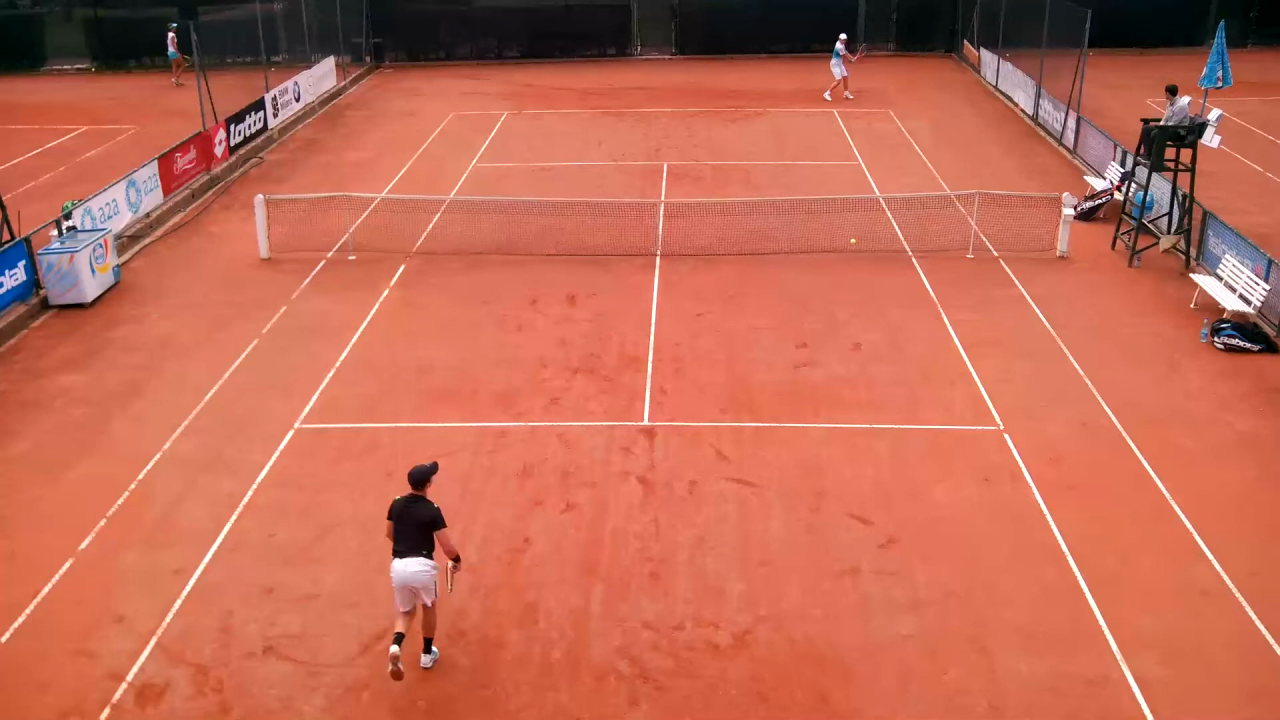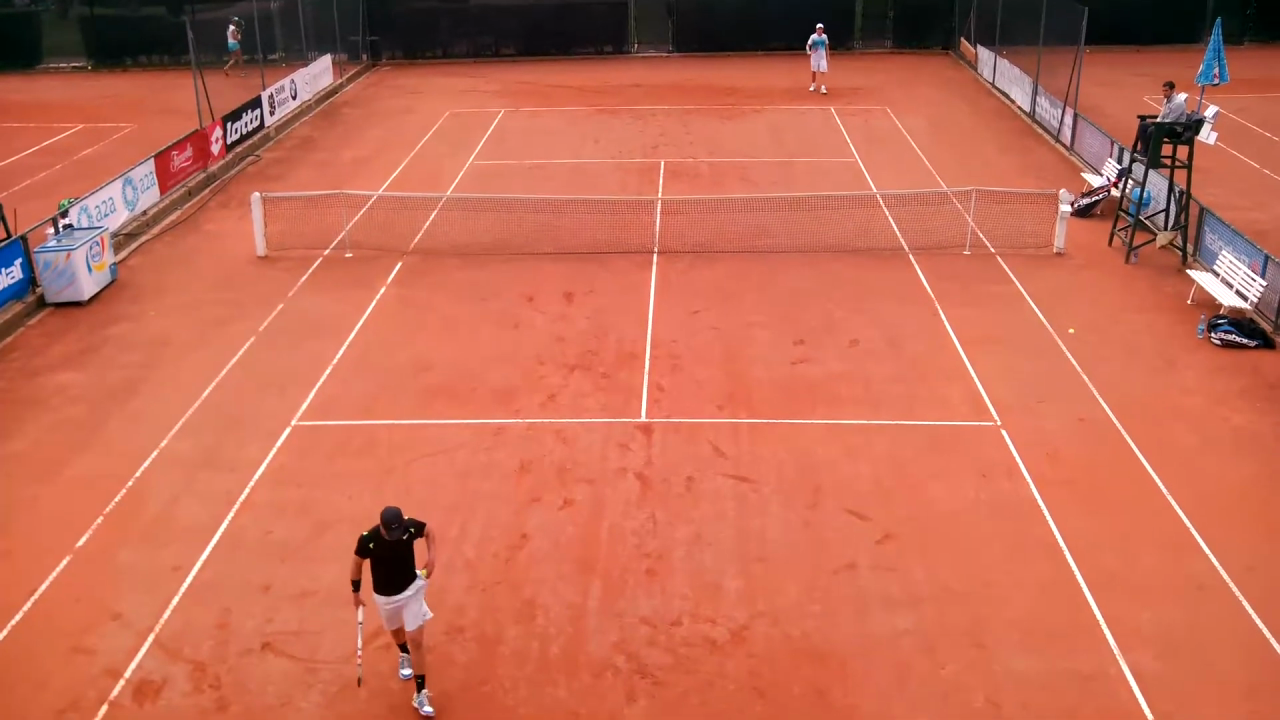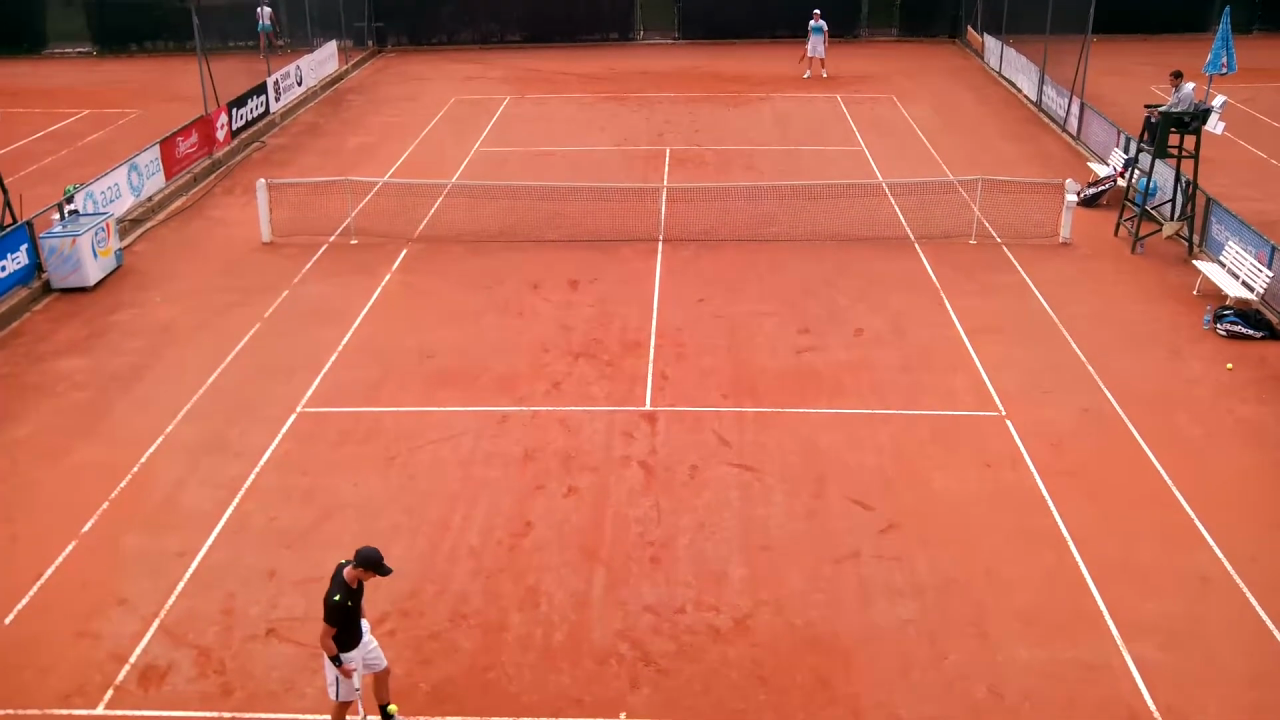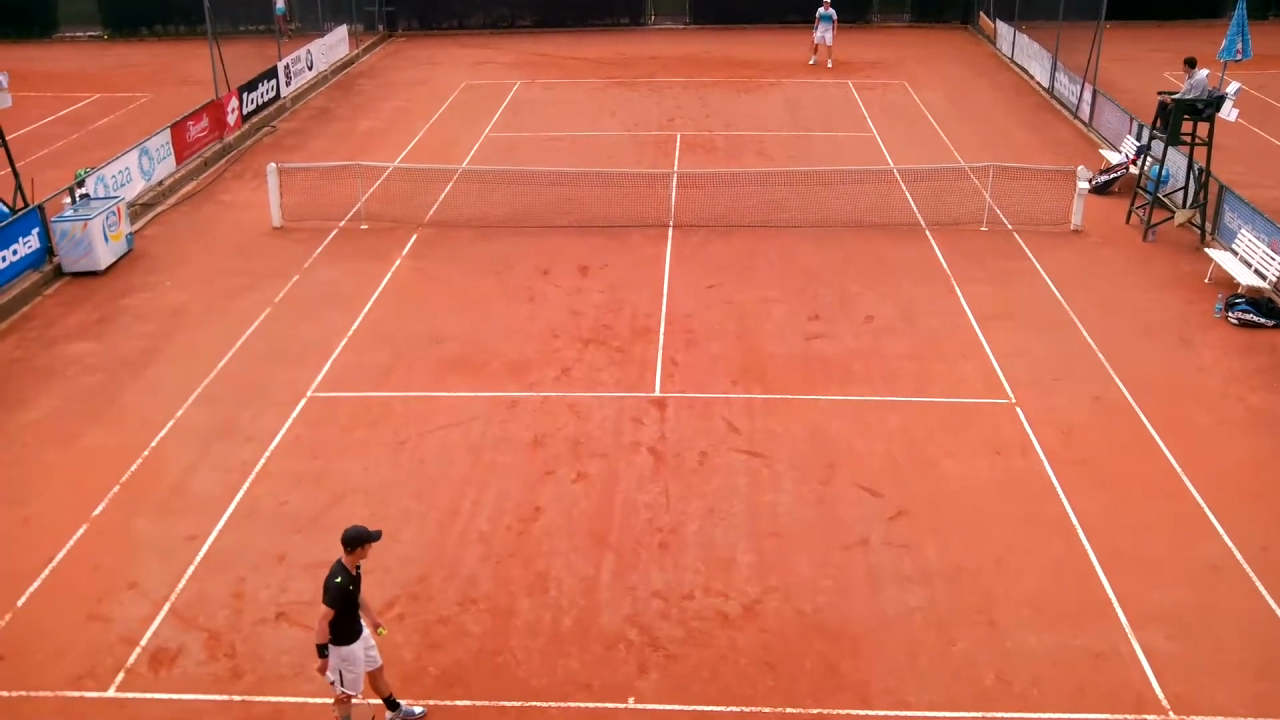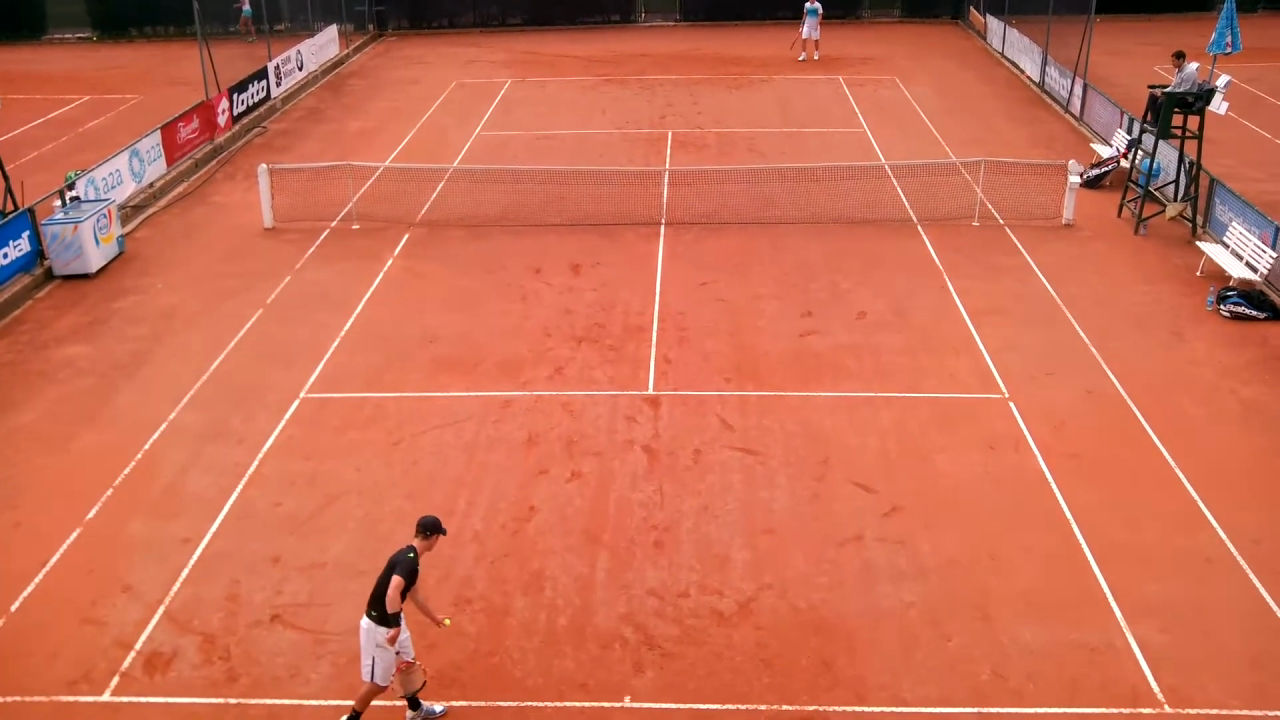
dt=1s
person 1, frame 1
left shoulder: (396, 504)
right shoulder: (432, 510)
right elbow: (447, 548)
right wrist: (457, 560)
left hip: (398, 566)
right hip: (421, 566)
left knee: (405, 612)
right knee: (429, 607)
left ankle: (396, 646)
right ankle: (427, 653)
person 1, frame 2
left shoulder: (411, 526)
right shoulder: (368, 539)
left elbow: (428, 531)
right elbow: (357, 564)
left wrist: (431, 557)
right wrist: (356, 592)
left hip: (411, 588)
right hip: (385, 595)
left knee: (416, 639)
right knee: (396, 629)
left ankle: (420, 694)
right ankle: (404, 655)
person 1, frame 3
left shoulder: (348, 566)
right shoulder: (337, 600)
right elbow: (325, 638)
right wrist: (340, 666)
left hip: (360, 634)
right hip: (344, 651)
left knee: (383, 671)
right knee: (345, 699)
person 1, frame 4
left shoulder: (354, 566)
right shoulder: (338, 583)
right elbow: (322, 622)
left wrist: (373, 618)
right wrist: (323, 657)
left hip: (359, 631)
right hip: (343, 644)
left knee: (376, 670)
right knee: (347, 692)
person 1, frame 5
left shoulder: (409, 557)
right shoulder: (409, 560)
left elbow: (415, 594)
right elbow: (392, 593)
left wrist: (433, 617)
right wrist: (395, 626)
left hip: (392, 622)
right hip: (378, 627)
right knee: (379, 683)
